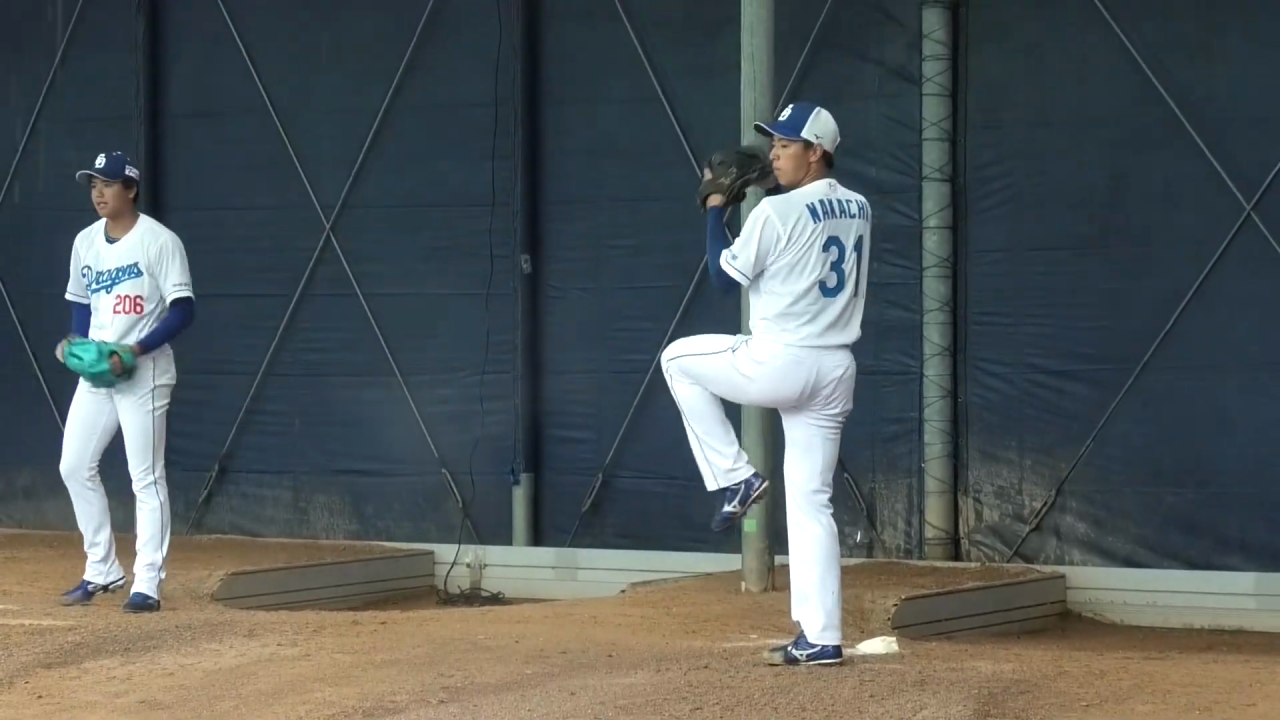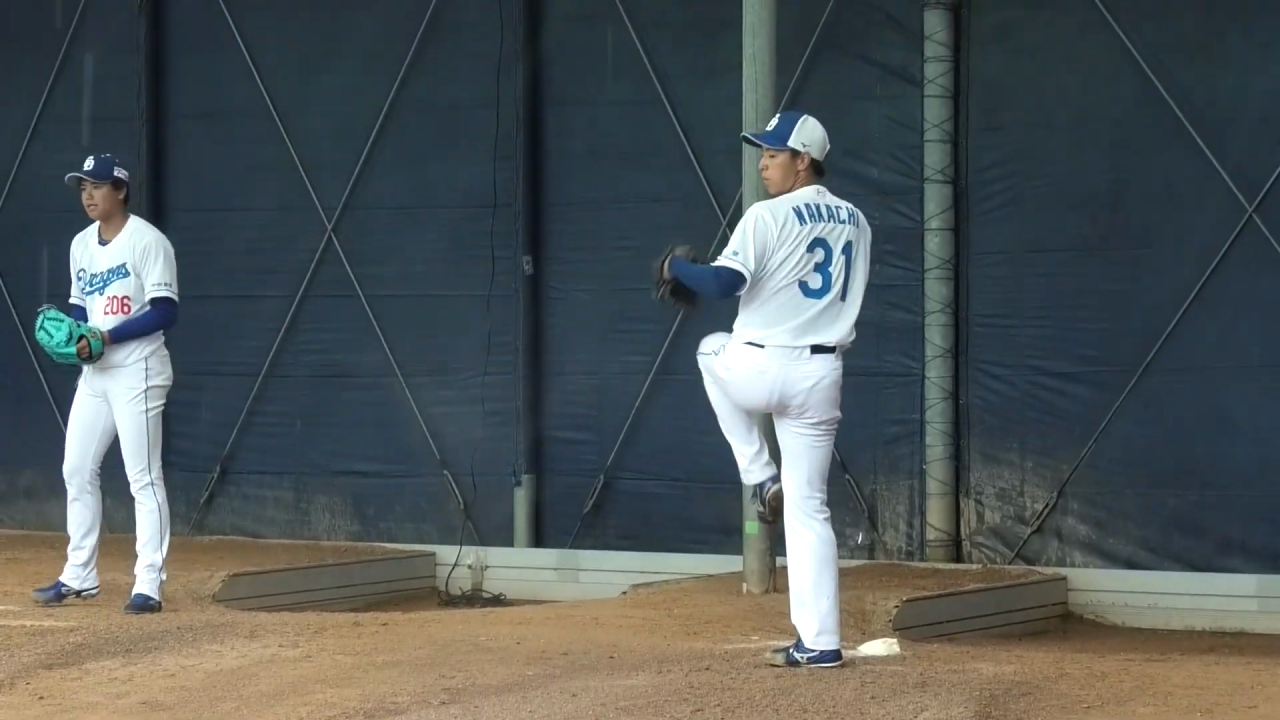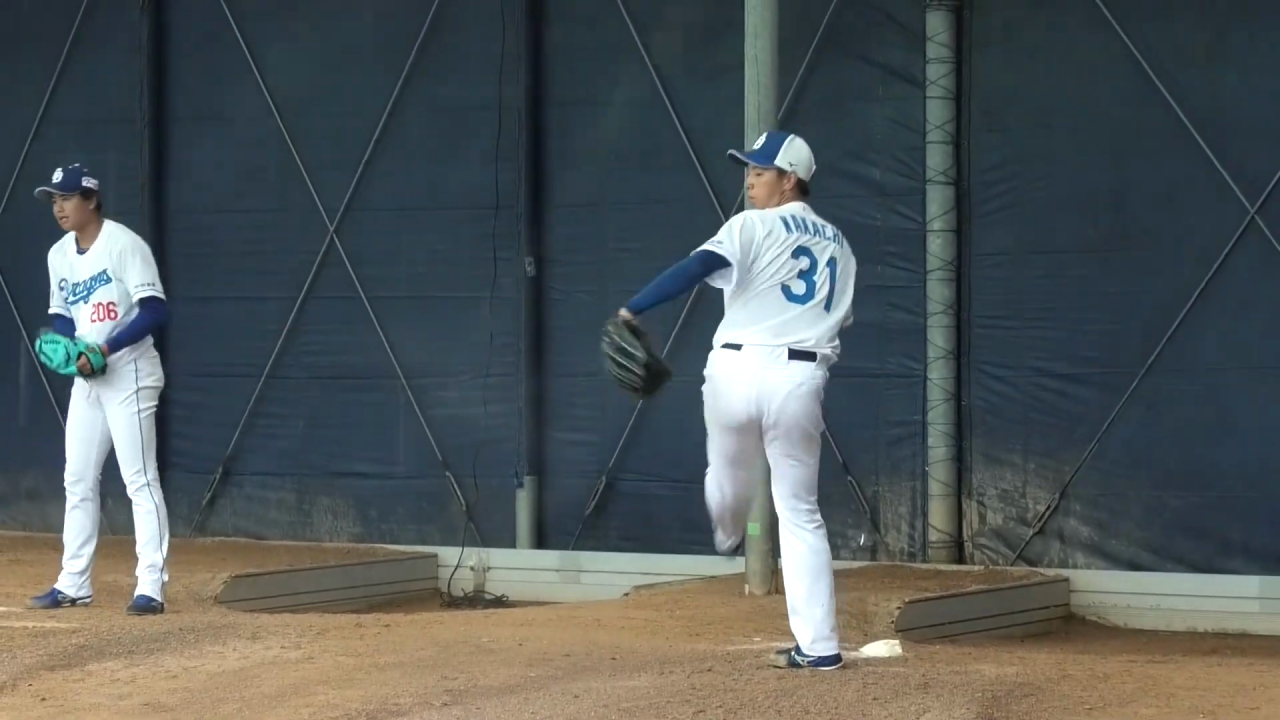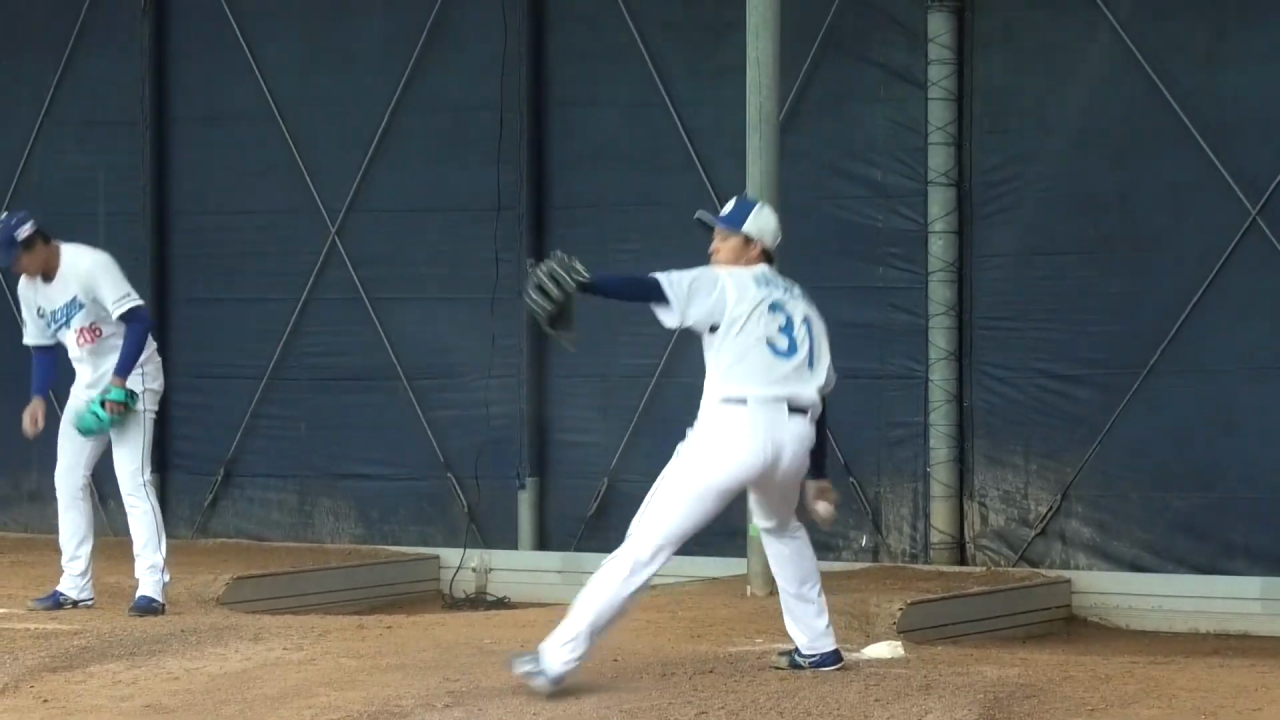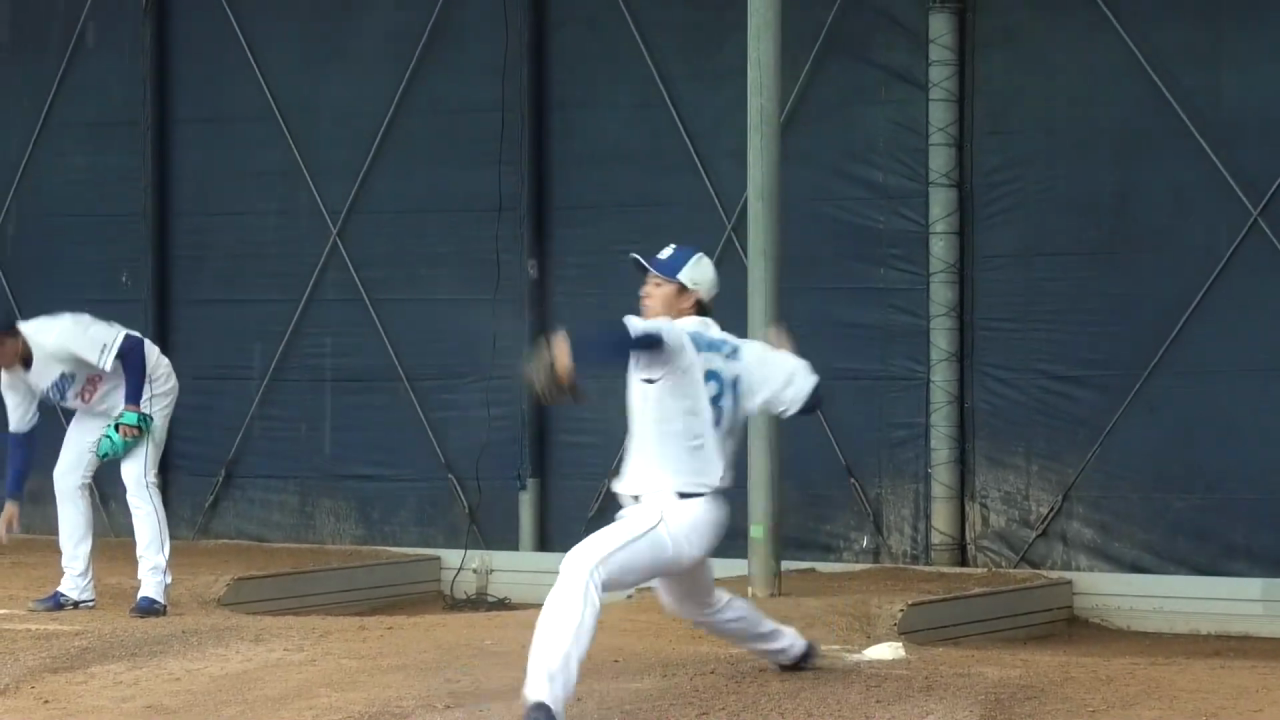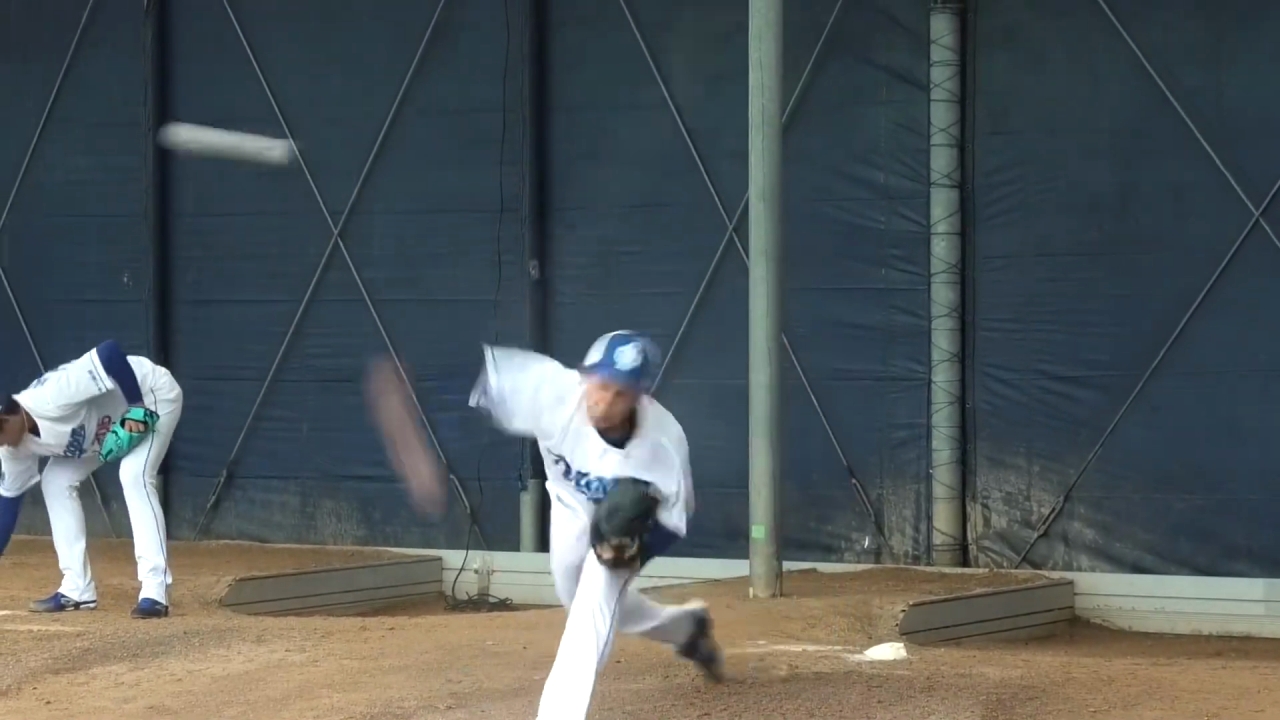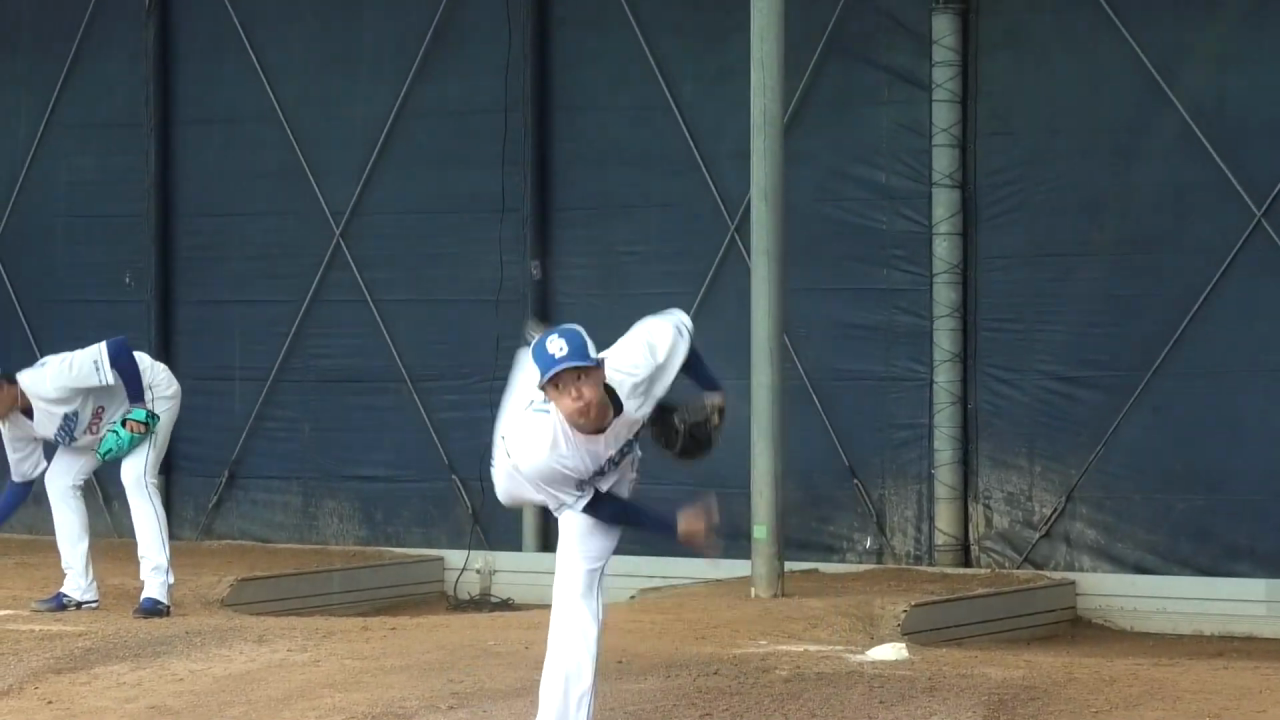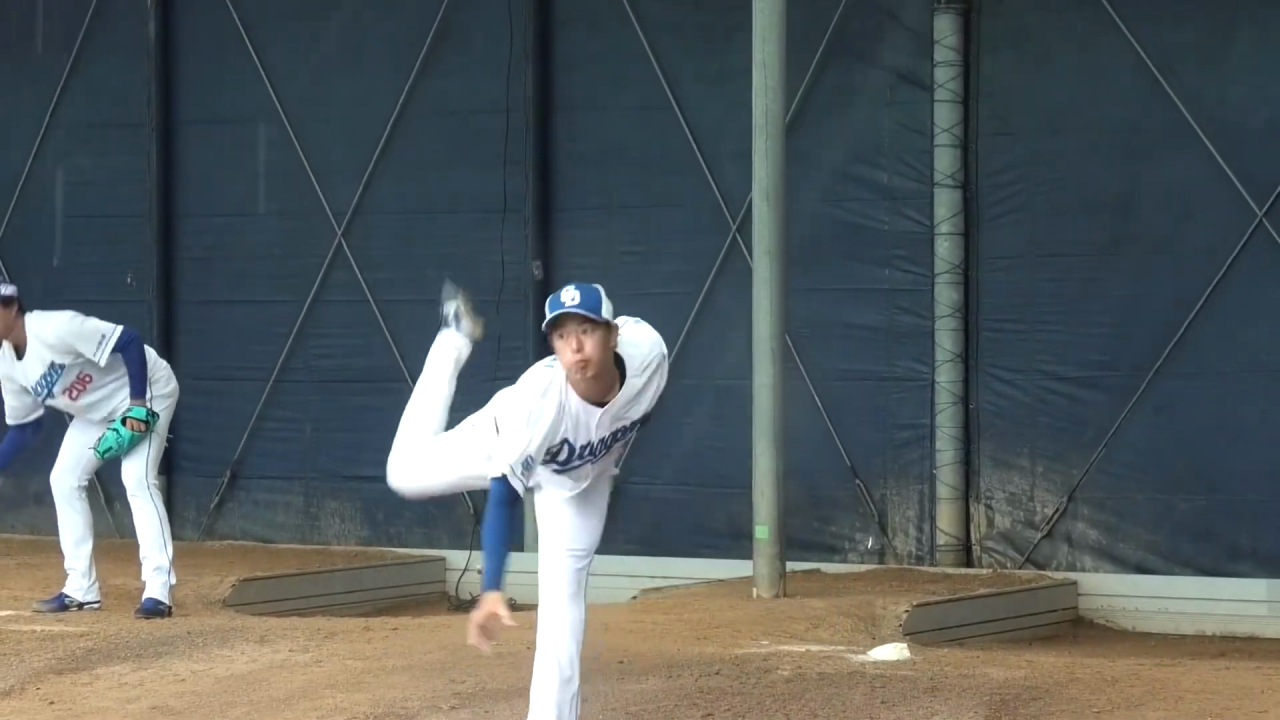
dt=0.2s
person 1, frame 1
left shoulder: (775, 212)
right shoulder: (859, 209)
left elbow: (726, 277)
left wrist: (715, 208)
left hip: (776, 365)
right hip: (834, 371)
left knee: (680, 359)
right knee: (810, 501)
left ankle: (735, 478)
right ankle: (820, 637)
person 1, frame 2
left shoulder: (767, 215)
right shoulder: (856, 222)
left elbow: (726, 282)
left wrist: (677, 267)
left hip: (758, 367)
right hip: (819, 374)
left knee: (713, 348)
right knee: (810, 507)
left ankle: (762, 477)
right ankle: (821, 642)
person 1, frame 3
left shoulder: (755, 225)
right shoulder: (839, 244)
left elbow: (707, 263)
left wrist: (634, 303)
left hip: (741, 371)
right hip: (802, 380)
left knee: (726, 481)
right knee: (800, 511)
left ankle: (728, 538)
right ankle: (821, 646)
person 1, frame 4
left shoulder: (722, 284)
right shoulder: (801, 303)
left elbow: (653, 288)
right elbow: (818, 390)
left wrist: (580, 282)
right wrist: (815, 472)
left hip: (736, 430)
right hip: (795, 435)
left knee: (645, 544)
right knee: (782, 529)
left ankle: (559, 655)
right ankle: (818, 647)
person 1, frame 5
left shoulder: (675, 345)
right shoulder: (737, 352)
left elbow: (648, 341)
right elbow: (810, 397)
left wrist: (570, 349)
right wrist: (783, 358)
left hip: (678, 519)
right hip: (696, 515)
left knee: (582, 569)
right knee: (694, 601)
right ankle: (789, 646)
person 1, frame 6
left shoulder: (665, 443)
right shoulder: (559, 404)
left elbow: (671, 528)
right hip: (573, 511)
left knee: (596, 608)
right knee: (599, 606)
right ankle: (686, 625)
person 1, frame 7
left shoulder: (641, 367)
right shoulder: (537, 453)
left elbow: (676, 325)
right elbow: (594, 506)
left wrist: (709, 387)
right wrist: (676, 526)
left hip: (612, 477)
left knee: (578, 594)
right knee: (509, 482)
person 1, frame 8
left shoulder: (650, 353)
right shoulder: (538, 394)
left elbow: (631, 327)
right elbow: (504, 494)
right wrist: (491, 590)
left hip: (584, 476)
right hip: (506, 451)
left knee: (563, 588)
right knee: (410, 475)
right ankle: (458, 332)
person 2, frame 1
left shoulder: (161, 241)
right shoulder: (84, 241)
left elbow: (183, 311)
right elbow: (81, 302)
left wrist: (136, 349)
right wrist: (75, 339)
left hip: (144, 375)
left knee: (146, 479)
right knee: (75, 466)
left ankle: (148, 583)
right ankle: (102, 570)
person 2, frame 2
left shoulder: (149, 241)
right shoulder: (80, 244)
left elbow: (165, 311)
right elbow: (81, 305)
left wrist: (107, 338)
left hip: (138, 374)
right hip: (95, 374)
left knee: (144, 480)
right knee: (77, 473)
left ankle: (149, 585)
right ankle: (78, 577)
person 2, frame 3
left shoulder: (125, 245)
right shoulder: (58, 254)
left elbow: (155, 310)
right elbow: (62, 314)
left wrist: (106, 349)
left hip: (130, 374)
right hip: (88, 377)
left knee: (139, 480)
right knee: (78, 481)
left ankle: (152, 587)
right ankle: (74, 584)
person 2, frame 4
left shoulder: (88, 264)
left elbow: (136, 320)
right elbow: (41, 347)
left wrist: (119, 383)
right wrist: (38, 397)
left hip: (131, 375)
right hip: (88, 384)
left knee: (133, 479)
right knee: (68, 479)
left ankle: (151, 589)
right ankle: (75, 586)
person 2, frame 5
left shoulder: (55, 338)
left elbow: (132, 348)
left wrist: (133, 411)
left hip: (146, 385)
right hip: (101, 400)
left knee: (137, 475)
right knee: (67, 477)
left ankle: (153, 590)
right ankle: (77, 587)
person 2, frame 6
left shoulder: (50, 401)
left elbow: (110, 352)
left wrist: (137, 407)
left hip: (151, 395)
right hip: (106, 418)
left knee: (135, 477)
right knee: (57, 483)
left ankle: (155, 592)
right ankle: (77, 589)
person 2, frame 7
left shoulder: (51, 381)
left elbow: (118, 348)
left wrist: (138, 408)
left hip: (148, 391)
left knee: (136, 477)
right knee: (59, 480)
left ankle: (157, 592)
right ankle: (79, 588)
person 2, frame 8
left shoulder: (56, 328)
left elbow: (130, 342)
left wrist: (138, 405)
left hip: (144, 389)
right hip: (98, 408)
left knee: (138, 480)
right knee: (64, 481)
left ankle: (159, 592)
right ankle: (81, 589)
